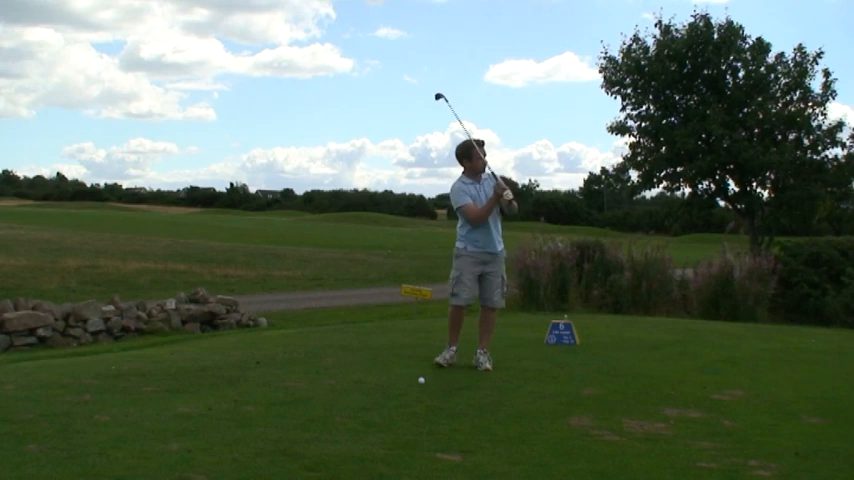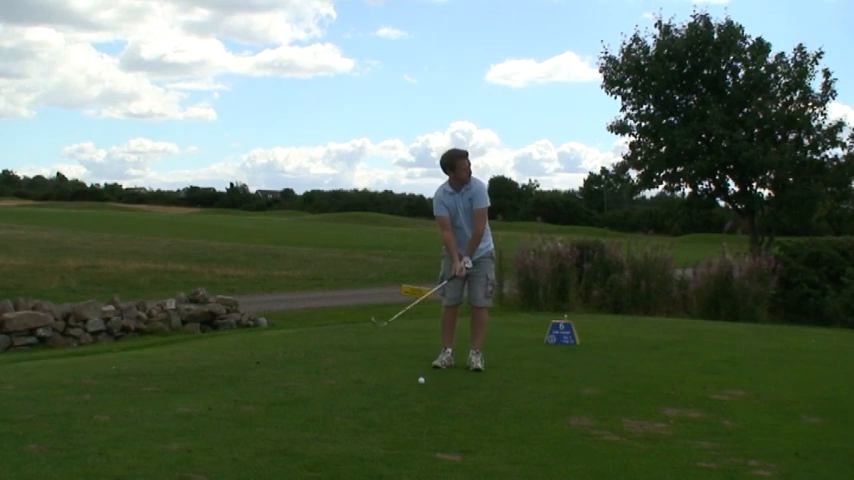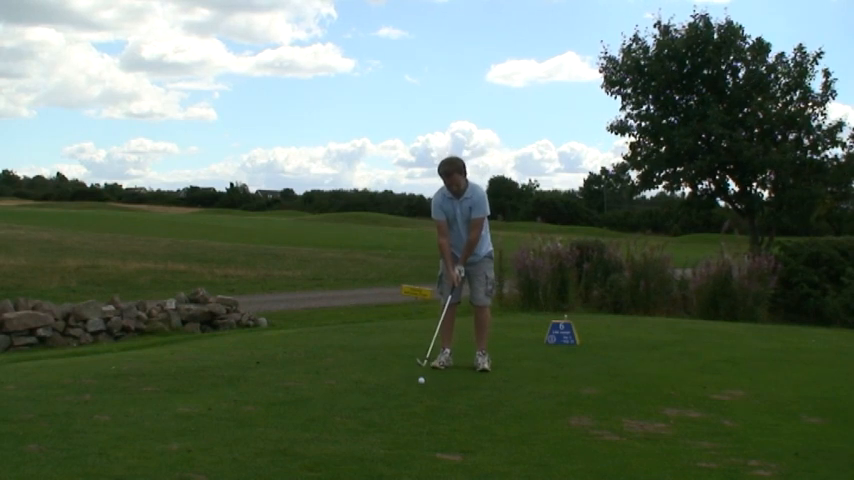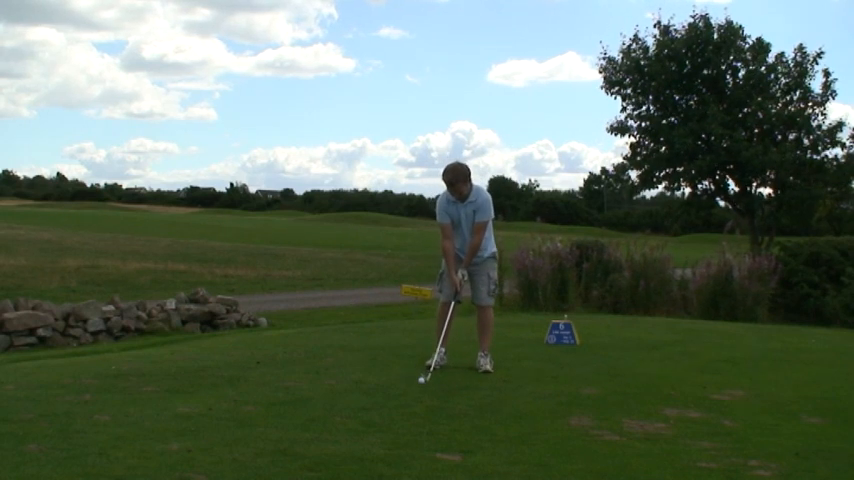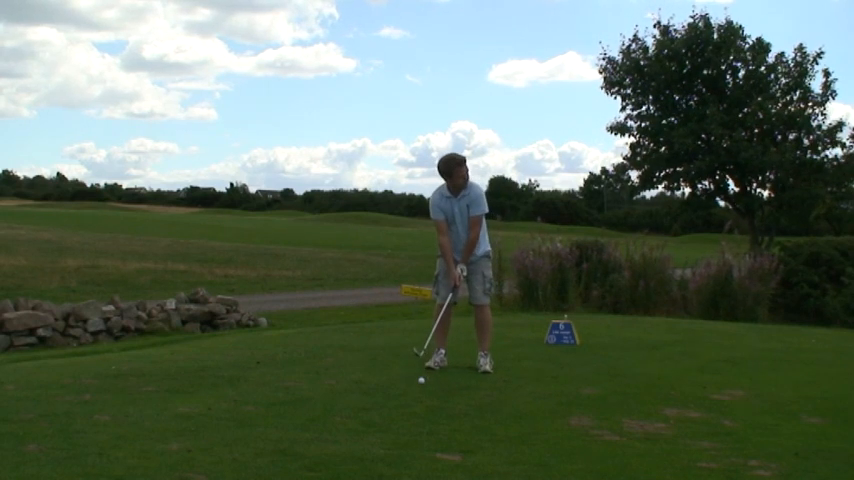
dt=1s
person 1, frame 1
left shoulder: (491, 179)
right shoulder: (459, 188)
left elbow: (512, 210)
right elbow: (475, 220)
left wrist: (509, 200)
right wrist: (494, 199)
left hip: (494, 252)
right hip: (468, 252)
left knee: (491, 305)
right knee: (458, 303)
left ankle: (482, 352)
right ankle: (450, 349)
person 1, frame 2
left shoulder: (478, 187)
right shoulder: (440, 195)
left elbow: (479, 225)
right elbow: (446, 231)
left wrist: (468, 257)
right wrist: (456, 260)
left hip: (480, 254)
right hip: (453, 255)
left knee: (480, 304)
right knee: (449, 303)
left ankle: (475, 353)
right ankle: (446, 352)
person 1, frame 3
left shoulder: (478, 195)
right shoulder: (439, 199)
left elbow: (475, 234)
right elbow: (443, 236)
left wrist: (461, 265)
right wrist: (450, 269)
left hip: (479, 255)
right hip: (452, 255)
left knee: (481, 304)
right knee: (448, 303)
left ankle: (482, 354)
right ankle: (445, 352)
person 1, frame 4
left shoulder: (483, 198)
right shoulder: (443, 201)
left elbow: (477, 238)
right elbow: (447, 239)
left wrist: (465, 268)
right wrist: (453, 272)
left hip: (482, 256)
right hip: (455, 254)
left knee: (485, 304)
right knee: (445, 301)
left ankle: (484, 355)
right ankle: (441, 351)
person 1, frame 5
left shoulder: (476, 192)
right shoulder: (436, 198)
left elbow: (474, 232)
right elbow: (443, 235)
left wrist: (463, 264)
right wrist: (451, 268)
left hip: (477, 255)
right hip: (449, 255)
left knee: (481, 303)
right knee: (443, 303)
left ankle: (484, 355)
right ankle: (440, 353)
